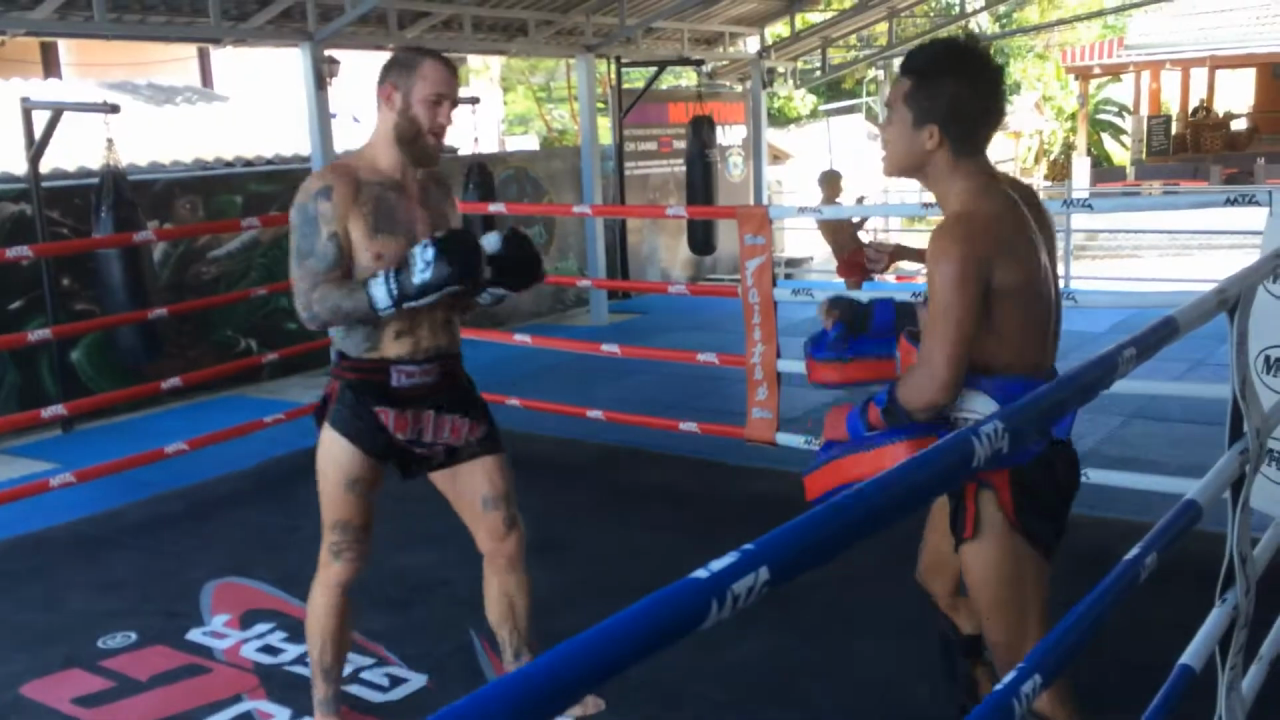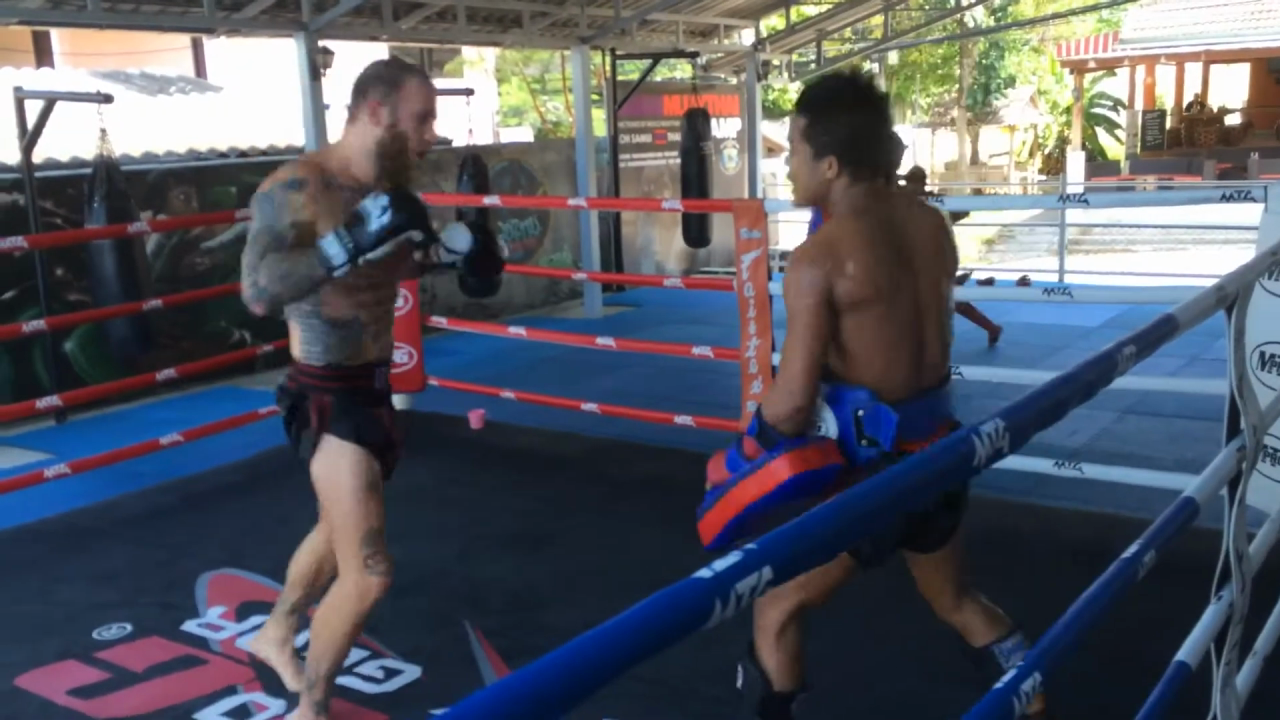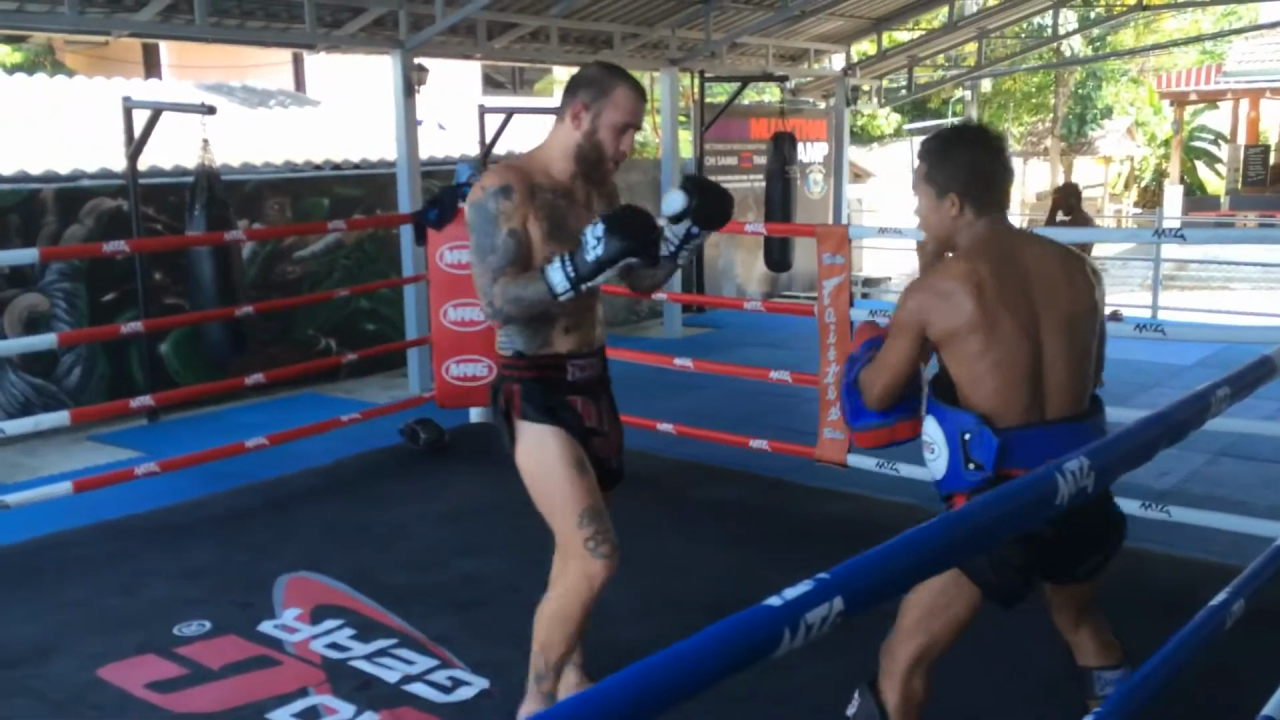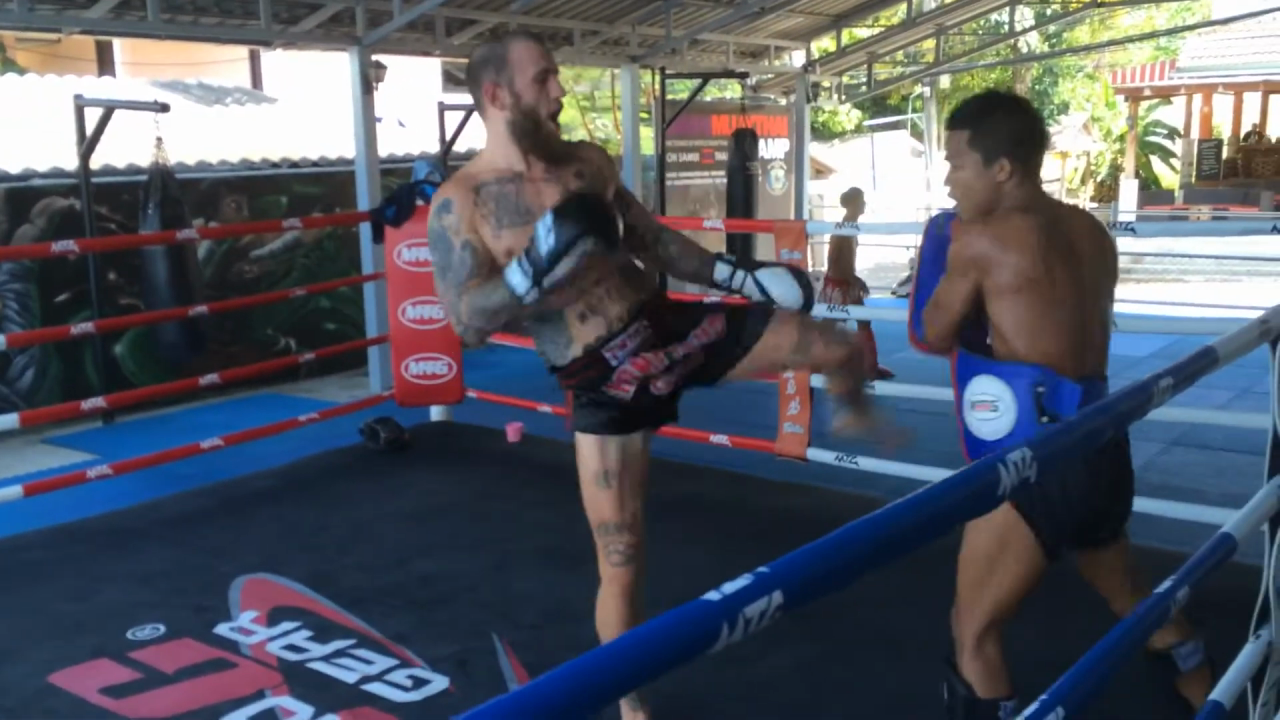
dt=0.7s
person 1, frame 1
left shoulder: (437, 186)
right shoulder: (331, 190)
right elbow: (313, 307)
left wrist: (488, 272)
right wrist: (404, 283)
left hip: (444, 388)
right hip: (364, 400)
left knee: (504, 542)
right knee: (340, 567)
person 1, frame 2
left shoulder: (389, 185)
right shoulder: (297, 184)
left elbow: (410, 262)
right elbow: (261, 289)
left wrist: (453, 254)
right wrist: (357, 242)
left hip: (363, 387)
right hip: (331, 400)
left knee: (339, 534)
right knee: (369, 574)
left ankle: (272, 637)
person 1, frame 3
left shoulder: (596, 188)
right shoulder: (504, 188)
left elbow: (639, 281)
right elbow: (498, 300)
left wrist: (679, 228)
right wrist: (582, 262)
left hip: (590, 380)
right hip: (535, 392)
left knee: (582, 546)
right knee: (593, 558)
person 1, frame 4
left shoulder: (590, 162)
right shoulder: (456, 203)
left elbow: (657, 244)
right elbow: (465, 319)
left wrist: (743, 274)
right wrist: (540, 263)
left hip: (660, 325)
right hip: (601, 379)
left knee: (837, 348)
right knee: (620, 567)
left ankle: (851, 409)
person 2, frame 1
left shoulder: (964, 234)
right shoulder: (1012, 201)
left elbow: (929, 389)
left wrist: (862, 419)
left hip: (1005, 465)
right hip: (990, 449)
left knee: (1022, 660)
right knee: (939, 581)
person 2, frame 2
left shoulder: (821, 257)
right shoulder: (927, 224)
left elbow: (792, 403)
left wrist: (746, 453)
left hip: (874, 470)
right hip: (935, 452)
left knee: (775, 615)
right knee: (956, 598)
person 2, frame 3
left shoulder: (934, 293)
right shoulder: (1074, 267)
left elbow: (876, 398)
left wrist: (866, 353)
right hip: (1081, 491)
left knee: (902, 660)
right knee: (1078, 620)
person 2, frame 4
left shoulder: (989, 241)
right shoulder: (1090, 234)
left elbow: (935, 329)
left wrist: (957, 263)
left hip: (1038, 465)
right hip: (1097, 453)
left knee: (974, 632)
right knee: (1132, 597)
